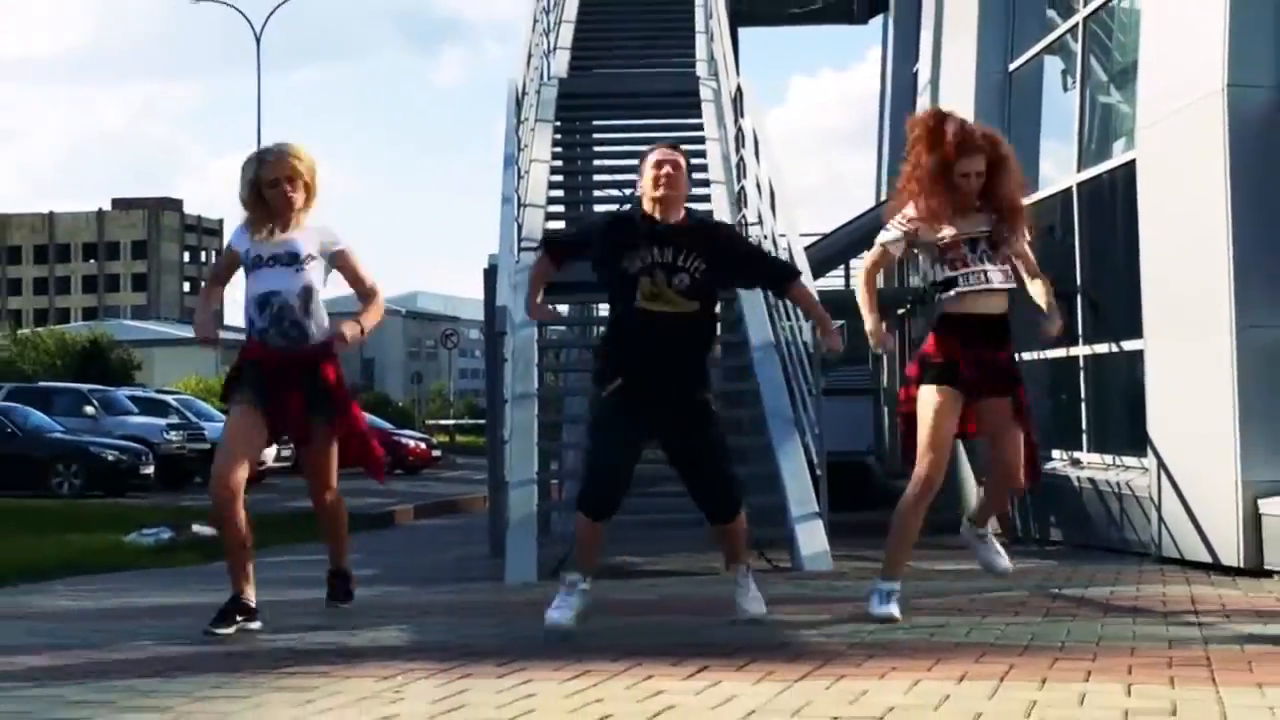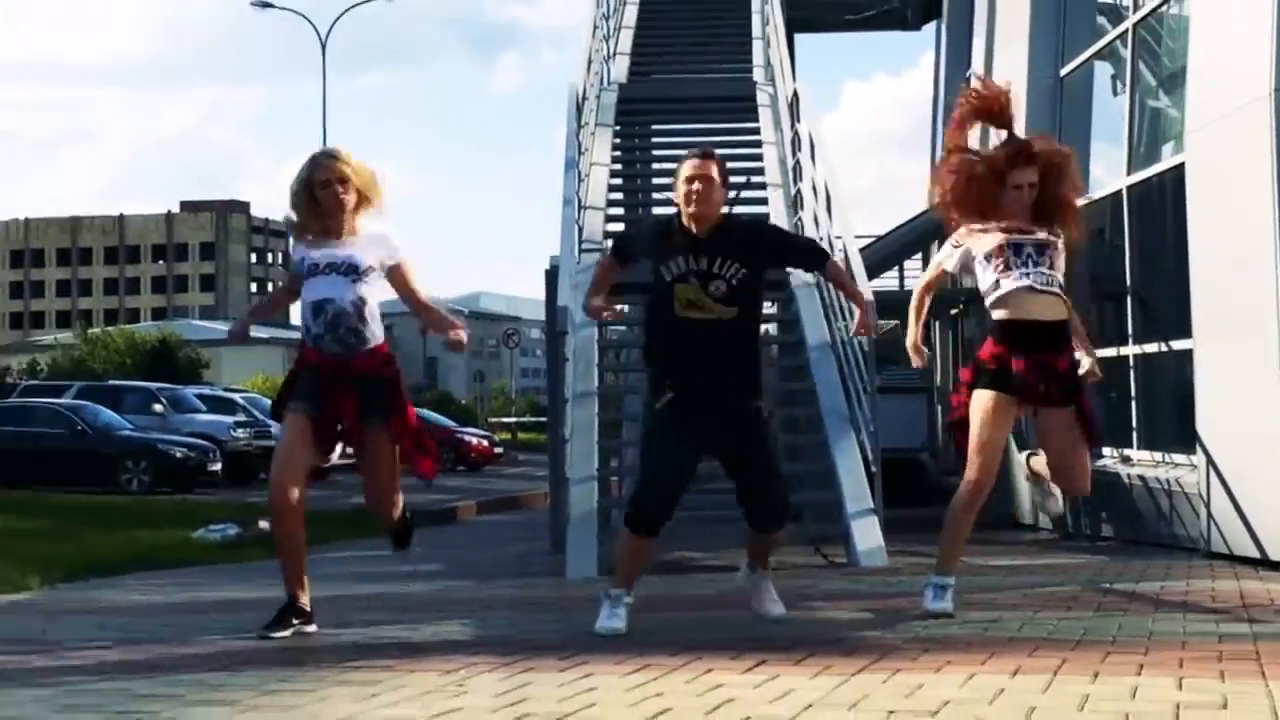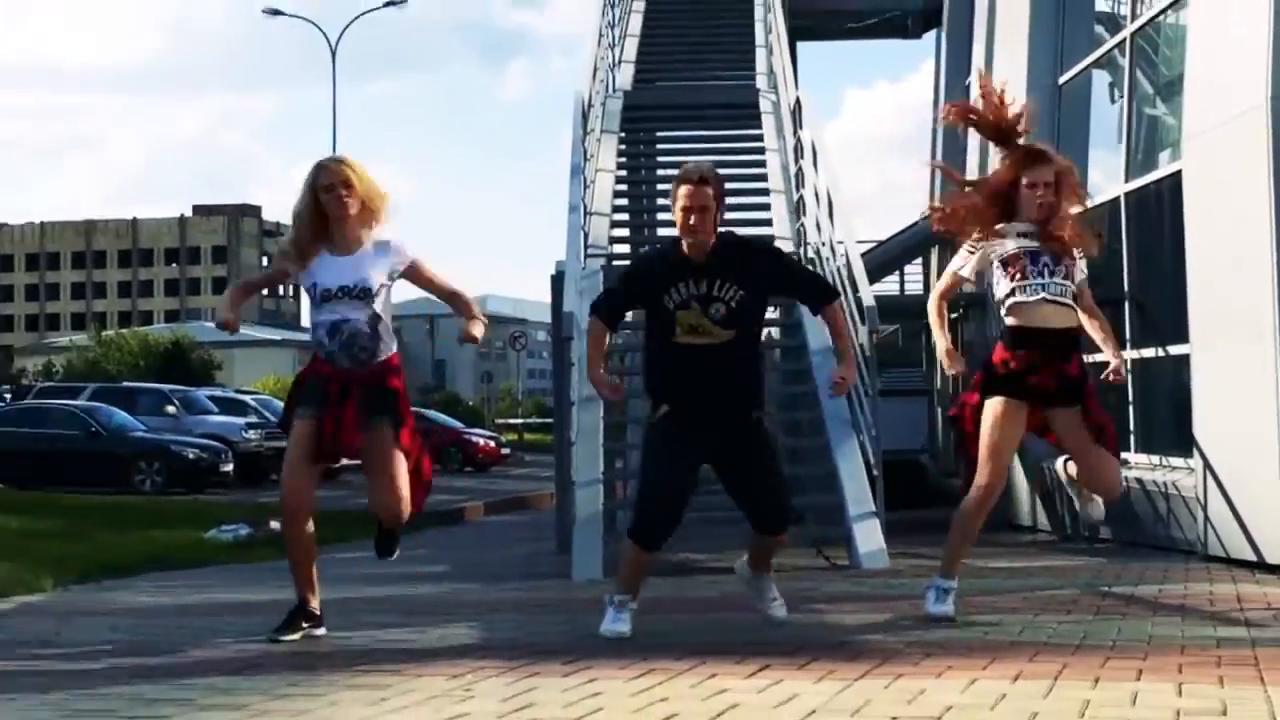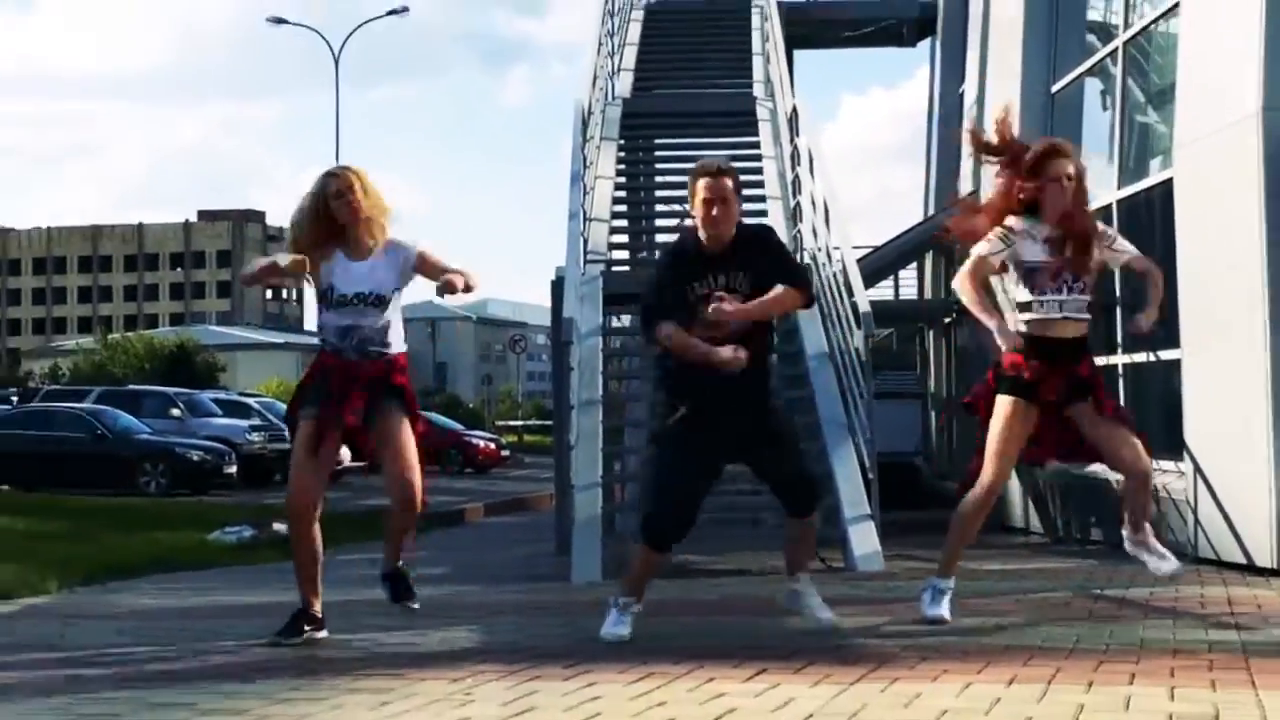
dt=0.1s
person 1, frame 1
left shoulder: (1003, 217)
right shoulder: (922, 214)
left elbow: (1032, 271)
right elbow: (868, 267)
left wrist: (1050, 307)
right wrist: (872, 318)
left hip: (998, 350)
right hip: (947, 352)
left knee: (1012, 478)
right knee: (928, 477)
left ankle: (979, 527)
right ankle: (887, 584)
person 1, frame 2
left shoulder: (1054, 225)
right shoulder: (972, 230)
right elbow: (925, 286)
left wrist: (1086, 350)
right wrist: (914, 330)
left hip: (1056, 359)
right hip: (1003, 357)
left knee: (1077, 482)
right knee: (978, 479)
left ankle: (1042, 470)
right ankle: (941, 581)
person 1, frame 3
left shoulder: (1069, 234)
right shoulder: (989, 235)
left elbow: (1085, 304)
right elbow: (940, 294)
left wrist: (1112, 349)
right wrist: (943, 341)
left hip: (1067, 367)
right hip: (1012, 363)
left knee: (1108, 479)
right knee: (987, 485)
left ankle: (1074, 473)
right ankle: (944, 583)
person 1, frame 4
left shoulder: (1094, 235)
right shoulder: (1013, 230)
left elbow: (1151, 270)
right elbow: (965, 280)
left wrist: (1150, 311)
right wrist: (996, 325)
left hip: (1077, 368)
right hip: (1025, 366)
left knee: (1138, 467)
right knee: (990, 483)
left ankle: (1137, 533)
right ankle: (940, 583)
person 2, frame 1
left shoulder: (321, 236)
right shoulder: (247, 234)
left elbow: (371, 294)
right elbow: (213, 283)
left wrist: (357, 325)
right wrist: (205, 317)
left hip: (313, 367)
right hip: (259, 368)
left knee: (323, 492)
right knee: (224, 482)
left ankle: (338, 566)
right ankle: (244, 599)
person 2, frame 2
left shoulder: (379, 245)
right shoulder: (303, 243)
left elbow: (418, 306)
right elbow: (287, 292)
left wrist: (451, 327)
right wrist: (247, 318)
left hip: (370, 372)
right hip: (314, 374)
left knee: (381, 498)
right knee: (281, 495)
left ankle: (397, 515)
right ankle: (298, 604)
person 2, frame 3
left shoulder: (387, 252)
right shoulder: (305, 255)
left elbow: (448, 291)
right elbow: (252, 283)
left wrist: (473, 317)
right wrist: (231, 306)
left hip: (378, 382)
right hip: (323, 381)
left knee: (394, 504)
right knee: (293, 502)
left ankle: (388, 521)
right ankle: (308, 608)
person 2, frame 4
left shoulder: (398, 253)
right shoulder: (318, 256)
left elbow: (460, 279)
right elbow: (250, 276)
left wrist: (455, 279)
right wrist: (273, 265)
left hip: (384, 380)
right hip: (330, 380)
left knee: (408, 492)
right knee: (299, 502)
left ankle: (393, 564)
right ankle: (311, 610)
person 3, frame 1
left shoulder: (714, 236)
right shoulder: (617, 228)
left elbow: (781, 276)
right elbow: (555, 251)
left wrist: (822, 324)
right wrist: (535, 297)
left hip: (688, 389)
right hip: (625, 387)
left knee: (721, 490)
right knee: (601, 487)
left ankle: (739, 578)
right ankle: (575, 587)
person 3, frame 2
left shoulder: (752, 234)
right shoulder: (658, 236)
left elbow: (815, 256)
right elbow: (619, 252)
left wrist: (861, 304)
right wrist: (597, 295)
left hip: (739, 398)
right hip: (676, 399)
left knee: (771, 503)
right knee: (650, 500)
left ankle: (757, 573)
right ankle: (617, 597)
person 3, frame 3
left shoulder: (753, 255)
right shoulder: (653, 264)
left elbow: (822, 294)
right elbow: (604, 311)
left wrist: (846, 357)
right wrist: (596, 368)
left hip: (739, 410)
right hip: (677, 411)
left knee: (774, 510)
right knee: (654, 515)
left ankle: (758, 572)
right ankle: (622, 602)
person 3, frame 4
left shoulder: (760, 243)
right shoulder: (675, 255)
left elbow: (799, 292)
right elbow: (658, 324)
left wrist: (745, 313)
right wrist: (711, 354)
left hip: (752, 404)
right hip: (691, 408)
left knee: (802, 491)
right knee: (665, 516)
left ankle: (798, 583)
right ankle: (625, 604)
